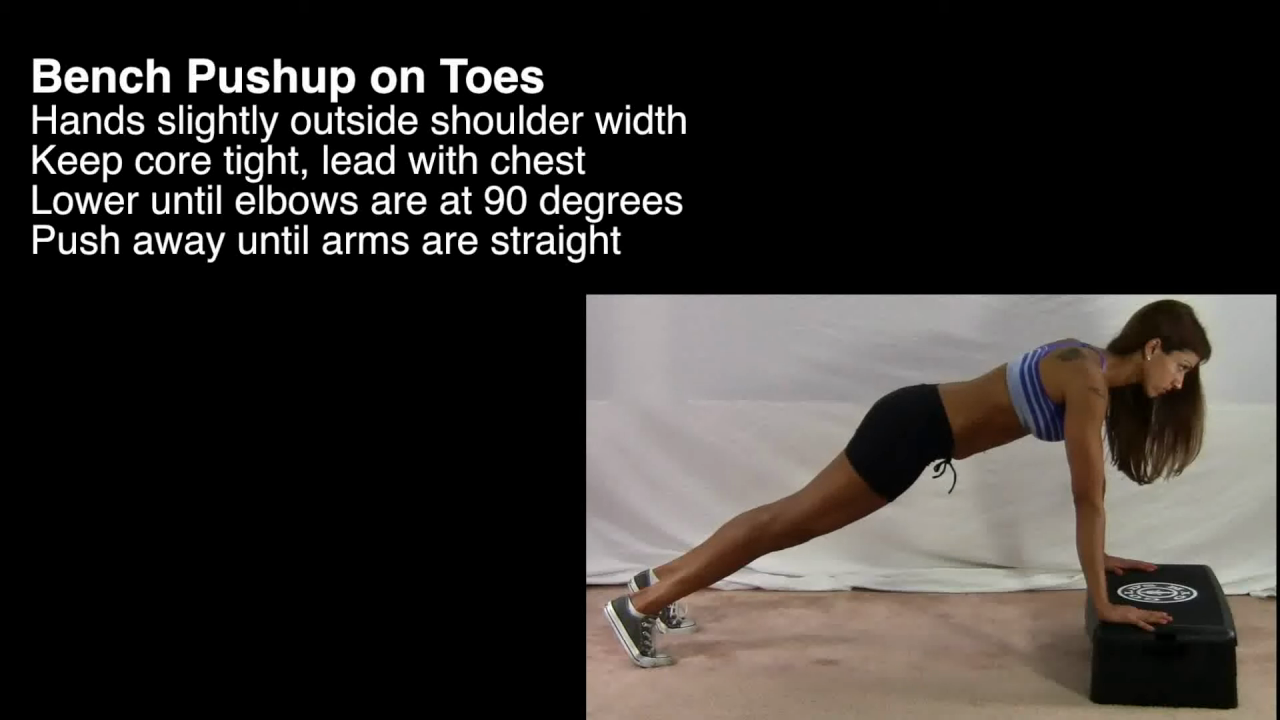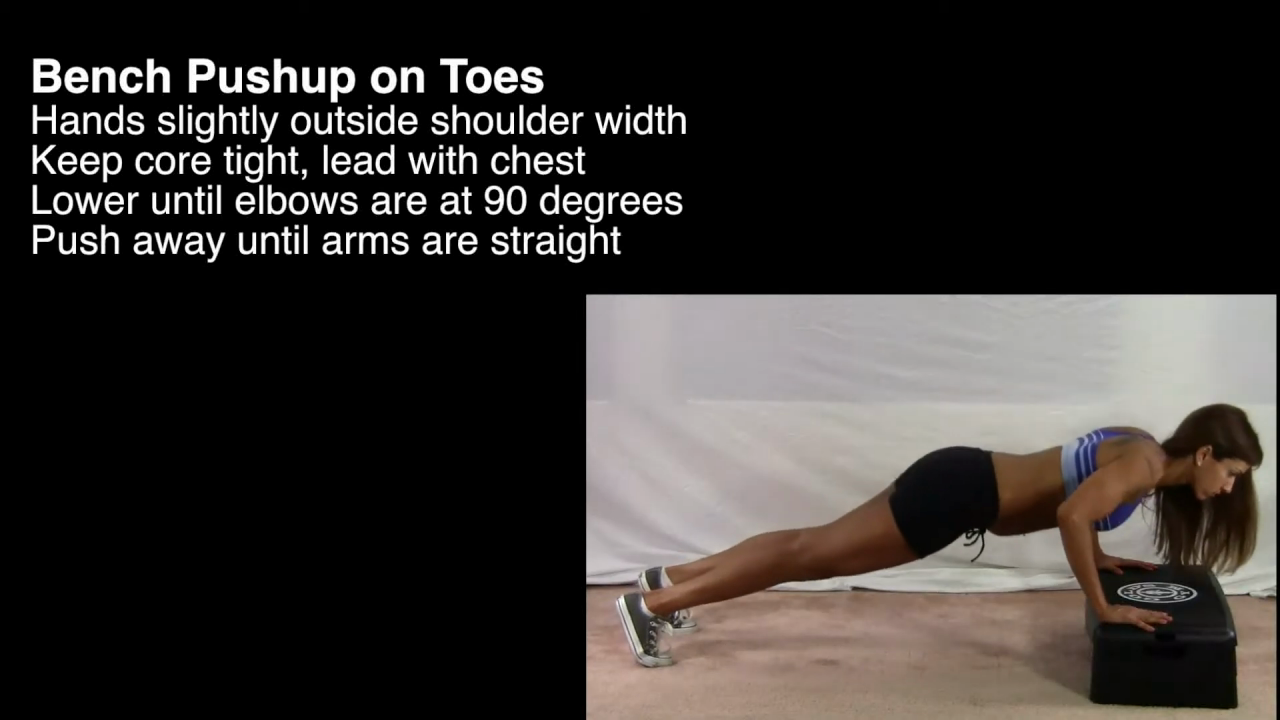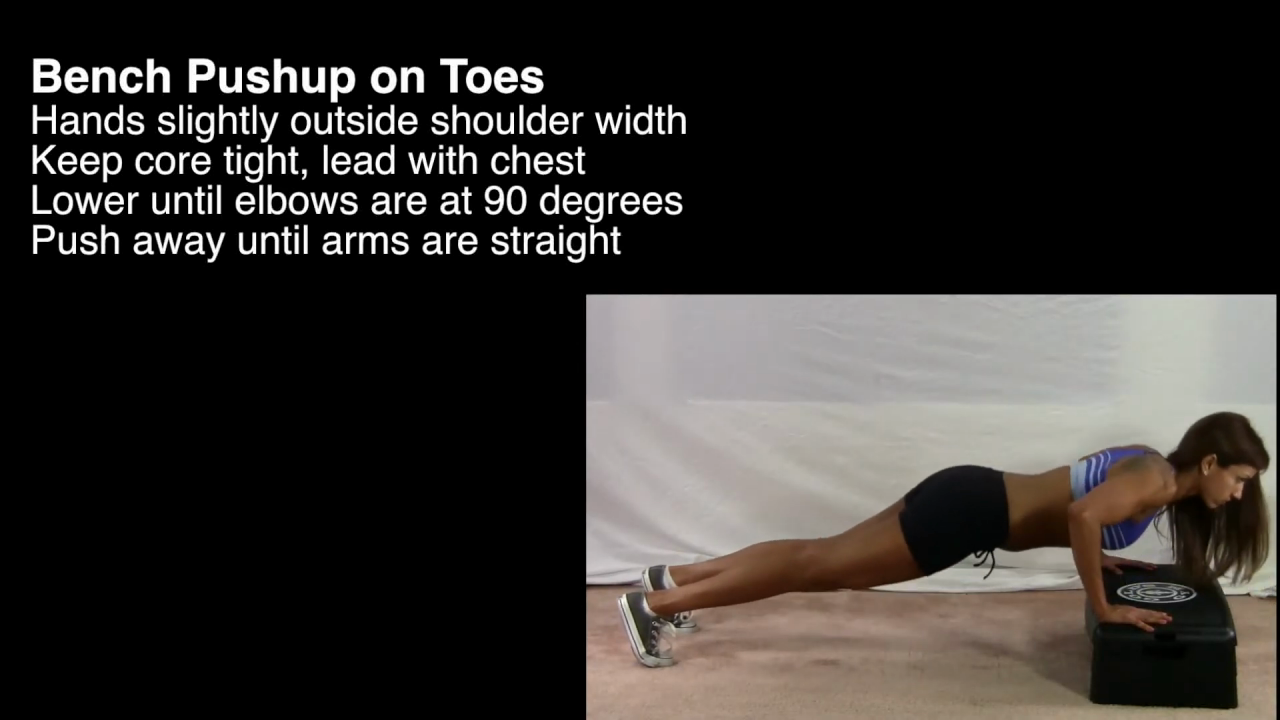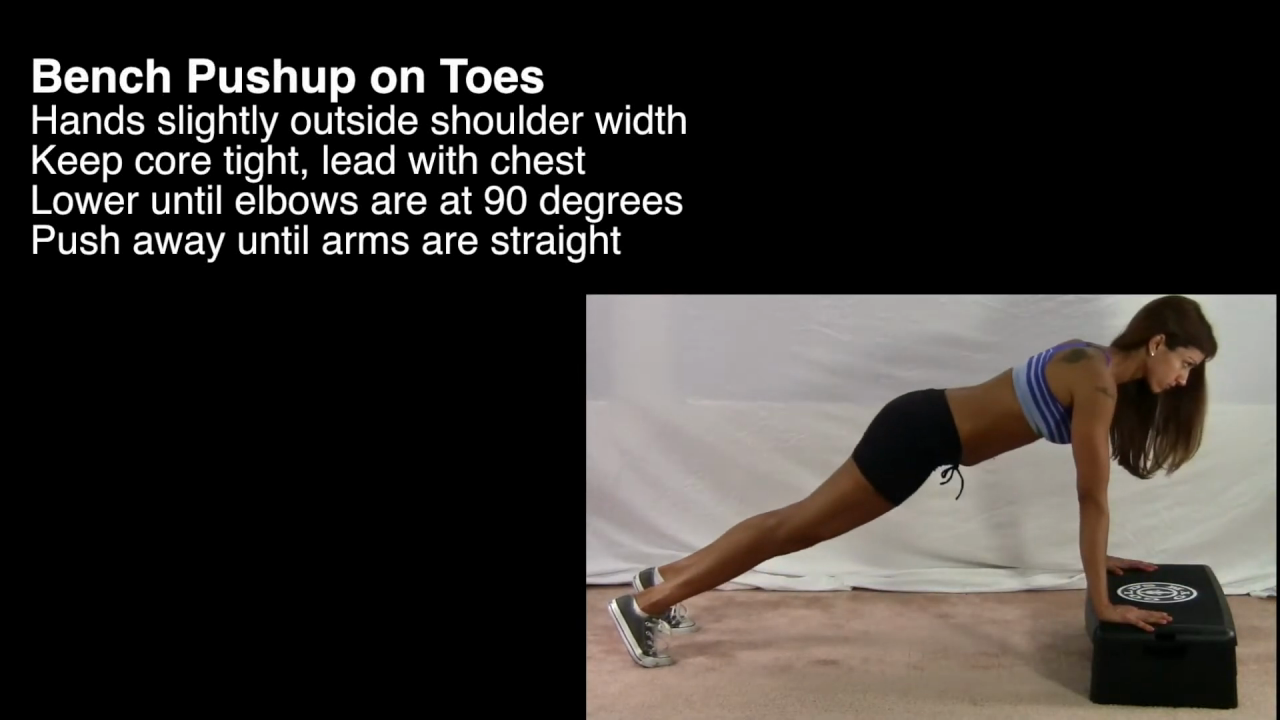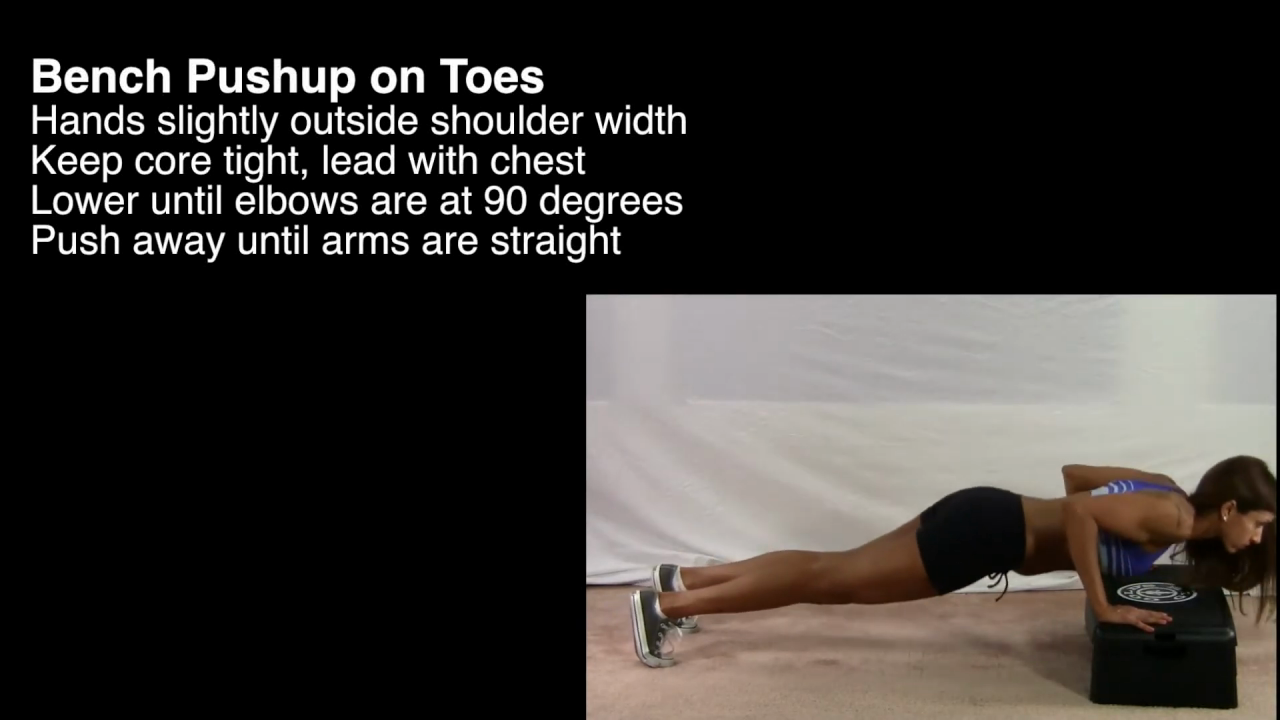
dt=1s
person 1, frame 1
left shoulder: (1095, 367)
right shoulder: (1090, 384)
left elbow: (1086, 490)
right elbow: (1089, 498)
left wrist: (1098, 557)
right wrist: (1103, 604)
left hip: (920, 420)
right hip: (914, 430)
left knee: (790, 516)
right knee: (789, 524)
left ankle: (658, 581)
right ankle: (639, 606)
person 1, frame 2
left shoulder: (1143, 449)
right shoulder: (1143, 467)
right elbow: (1071, 514)
left wrist: (1100, 558)
right wrist: (1103, 607)
left hip: (961, 479)
right hip: (958, 492)
left knee: (813, 545)
right knee: (811, 554)
left ankle: (667, 579)
right ankle: (652, 604)
person 1, frame 3
left shoulder: (1152, 462)
right shoulder: (1157, 482)
right elbow: (1081, 518)
left wrist: (1102, 558)
right wrist: (1104, 609)
left hip: (968, 495)
right hip: (967, 513)
left knee: (820, 553)
right knee: (817, 567)
left ankle: (673, 578)
right ankle: (653, 604)
person 1, frame 4
left shoulder: (1099, 364)
right shoulder: (1099, 383)
left elbow: (1090, 490)
right elbow: (1093, 497)
left wrist: (1100, 559)
right wrist: (1103, 604)
left hip: (926, 422)
right hip: (920, 433)
left knee: (797, 522)
right knee: (795, 530)
left ankle: (661, 581)
right ankle: (643, 606)
person 1, frame 5
left shoulder: (1165, 492)
right shoulder: (1171, 519)
left elbow: (1073, 474)
right elbow: (1082, 510)
left wrist: (1093, 554)
right wrist: (1102, 607)
left hip: (987, 517)
right hip: (984, 534)
left knee: (833, 569)
right knee: (828, 580)
left ankle: (681, 579)
right ankle: (664, 605)
